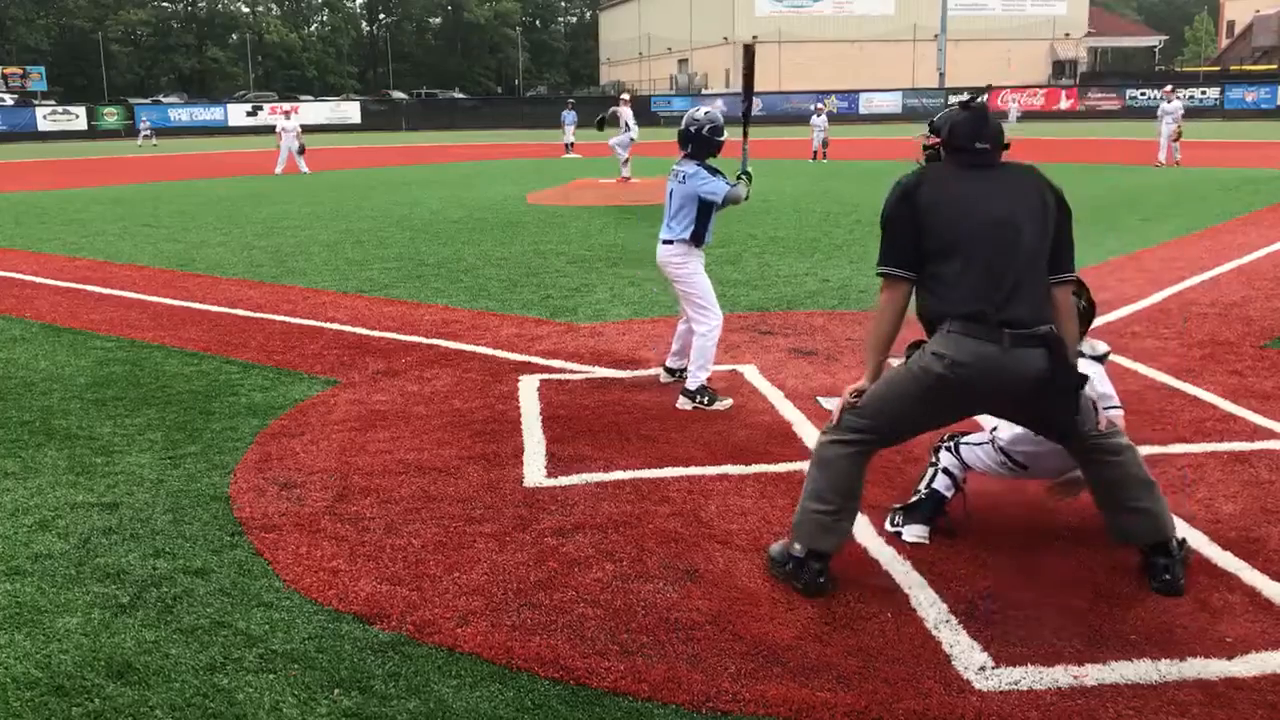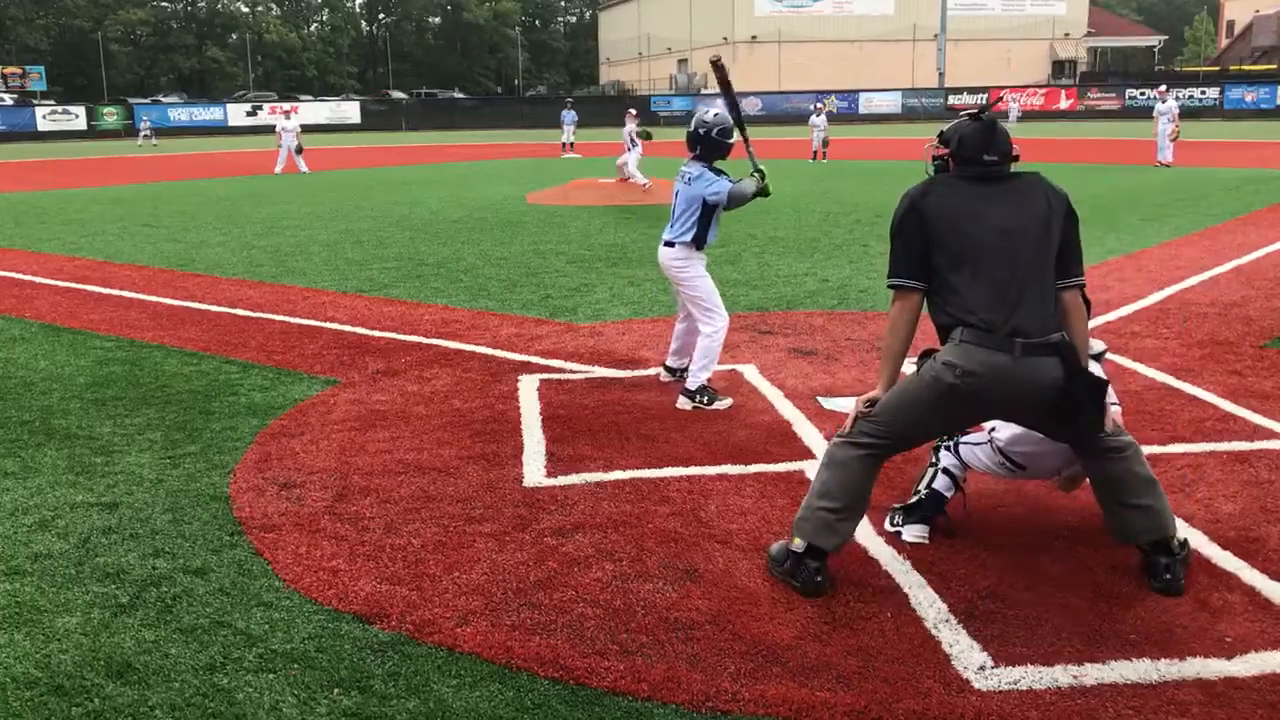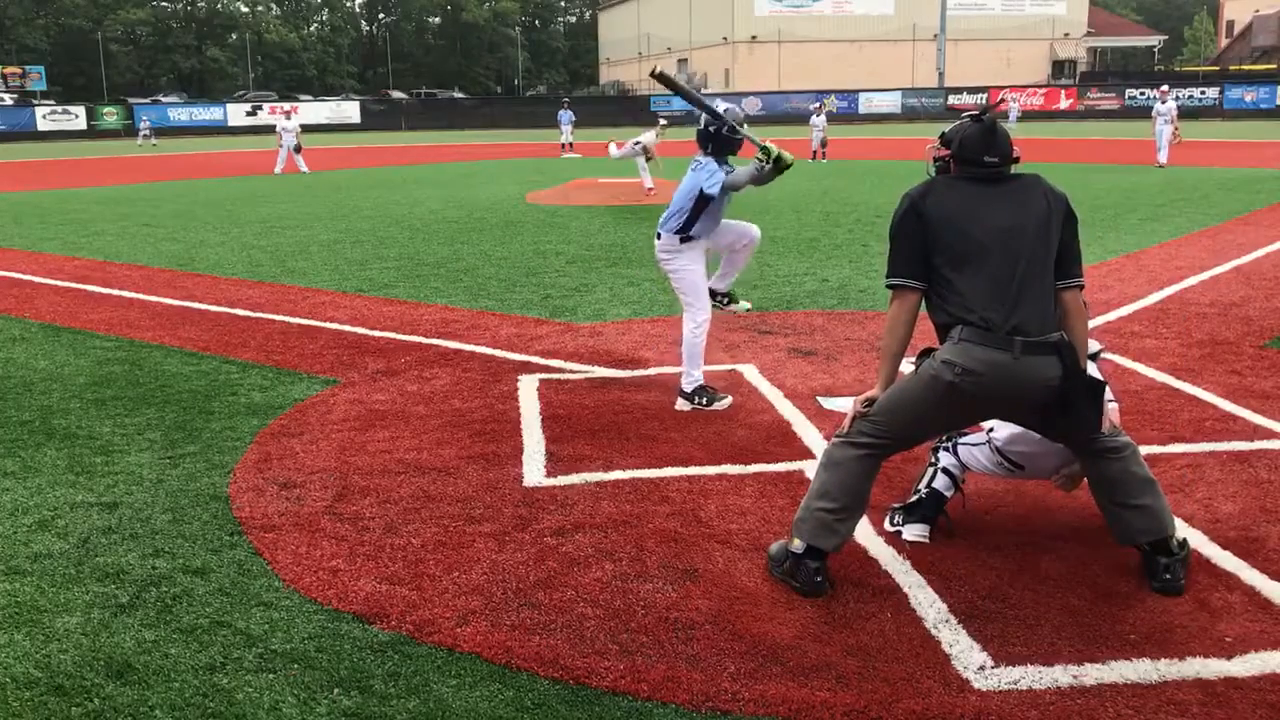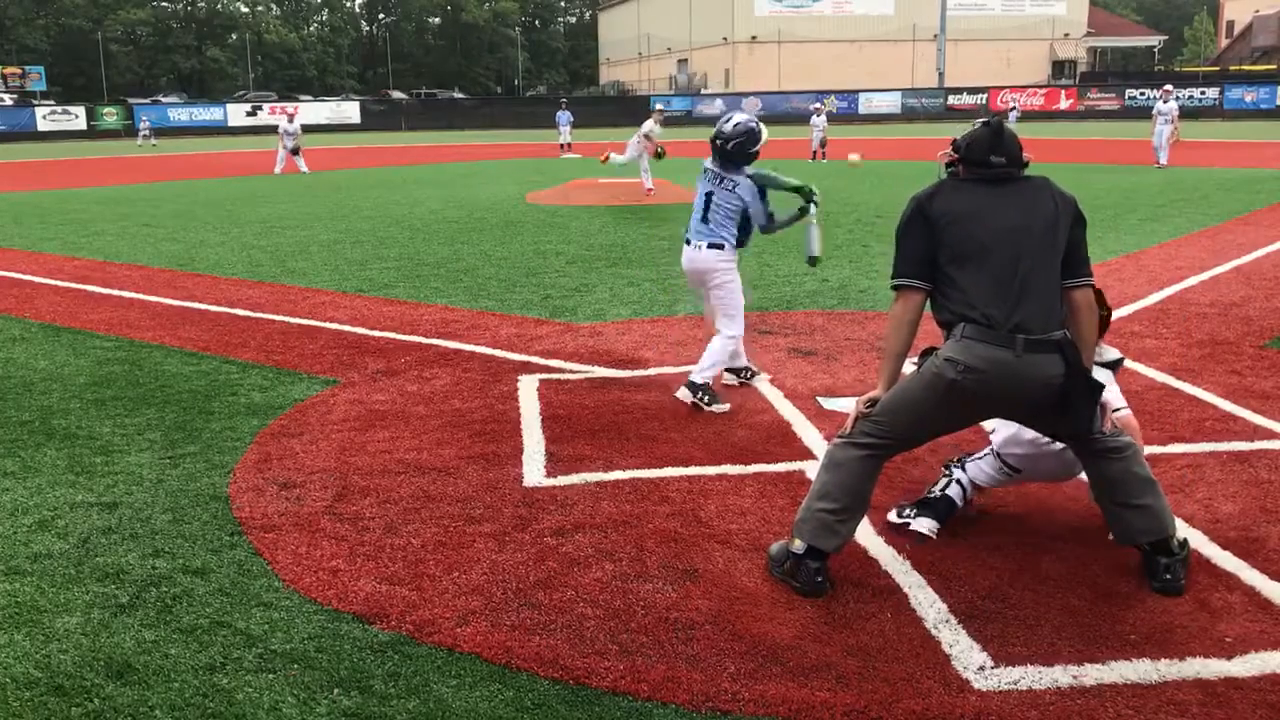
dt=0.4s
person 1, frame 1
left shoulder: (916, 188)
right shoulder: (1040, 188)
left elbow: (896, 290)
right elbow: (1061, 294)
left wrist: (869, 376)
right wrist: (1067, 380)
left hip: (957, 355)
right hip: (1036, 360)
left knee: (848, 432)
right knee: (1100, 438)
left ankle: (808, 556)
right ankle: (1162, 554)
person 1, frame 2
left shoulder: (924, 201)
right shoulder: (1049, 197)
left elbow: (907, 301)
right elbow: (1071, 299)
left wrist: (883, 387)
right wrist: (1081, 386)
left hip: (969, 365)
right hip: (1047, 368)
left knee: (861, 437)
right knee: (1107, 439)
left ankle: (807, 556)
right ankle: (1164, 555)
person 1, frame 3
left shoulder: (923, 201)
right shoulder: (1048, 198)
left elbow: (906, 301)
right elbow: (1071, 300)
left wrist: (881, 386)
right wrist: (1080, 388)
left hip: (967, 363)
right hip: (1046, 368)
left knee: (861, 436)
right knee: (1104, 441)
left ankle: (806, 556)
right ankle: (1163, 555)
person 1, frame 4
left shoulder: (931, 203)
right shoulder: (1056, 200)
left elbow: (909, 301)
right elbow: (1081, 300)
left wrist: (883, 386)
right wrist: (1082, 383)
left hip: (970, 360)
right hip: (1048, 365)
left knee: (863, 437)
right knee: (1105, 441)
left ankle: (807, 556)
right ankle: (1164, 556)
person 2, frame 1
left shoulder: (680, 168)
right shoulder: (699, 173)
left elbow: (714, 198)
right elbow: (734, 197)
left wrist: (734, 187)
right wrist: (744, 181)
left hip: (673, 250)
right hip: (682, 254)
left knee: (693, 315)
right knee: (710, 319)
left ankle: (674, 367)
right ankle: (693, 390)
person 2, frame 2
left shoulder: (691, 169)
right shoulder: (704, 175)
left elbow: (724, 202)
right elbow: (737, 193)
left wrist: (755, 191)
right wrist: (756, 178)
left hip: (675, 251)
right hip: (684, 256)
left knee: (690, 315)
right knee: (715, 321)
left ankle: (674, 366)
right ankle: (694, 389)
person 2, frame 3
left shoulder: (713, 162)
right shoulder: (710, 167)
left elbow: (753, 178)
right elbow: (735, 183)
left wrist: (776, 165)
right wrist: (760, 159)
left hip: (697, 237)
right hip: (677, 246)
left knee: (750, 234)
right knee: (699, 316)
left ankle: (717, 290)
right ankle: (691, 390)
person 2, frame 4
left shoulder: (709, 166)
right shoulder: (748, 186)
right elbow: (768, 227)
left wrist: (797, 187)
right wrist: (800, 214)
left hip: (690, 253)
right hip: (718, 258)
left knee: (724, 318)
right knee: (730, 329)
left ankle: (735, 367)
right ankle: (697, 384)
person 3, frame 1
right shoulder: (1093, 366)
right elbow: (1116, 424)
right wrist: (1084, 474)
left hip: (1015, 454)
right hip: (1074, 461)
left knee: (952, 449)
left ankle: (918, 517)
person 3, frame 2
right shoulder: (1090, 361)
right elbow: (1113, 417)
right wrist: (1082, 469)
left hip: (1015, 453)
right hip: (1072, 459)
left knee: (951, 448)
left ankle: (917, 519)
person 3, frame 3
right shoulder: (1084, 361)
right elbow: (1111, 417)
right wrist: (1083, 467)
left hip: (1013, 451)
right hip: (1070, 457)
left knee: (949, 450)
left ankle: (916, 517)
person 3, frame 4
right shoulder: (1100, 368)
right elbow: (1127, 423)
left hip: (1015, 456)
right hip: (1071, 460)
left knee: (963, 470)
right knee: (1120, 432)
left ankle: (926, 513)
